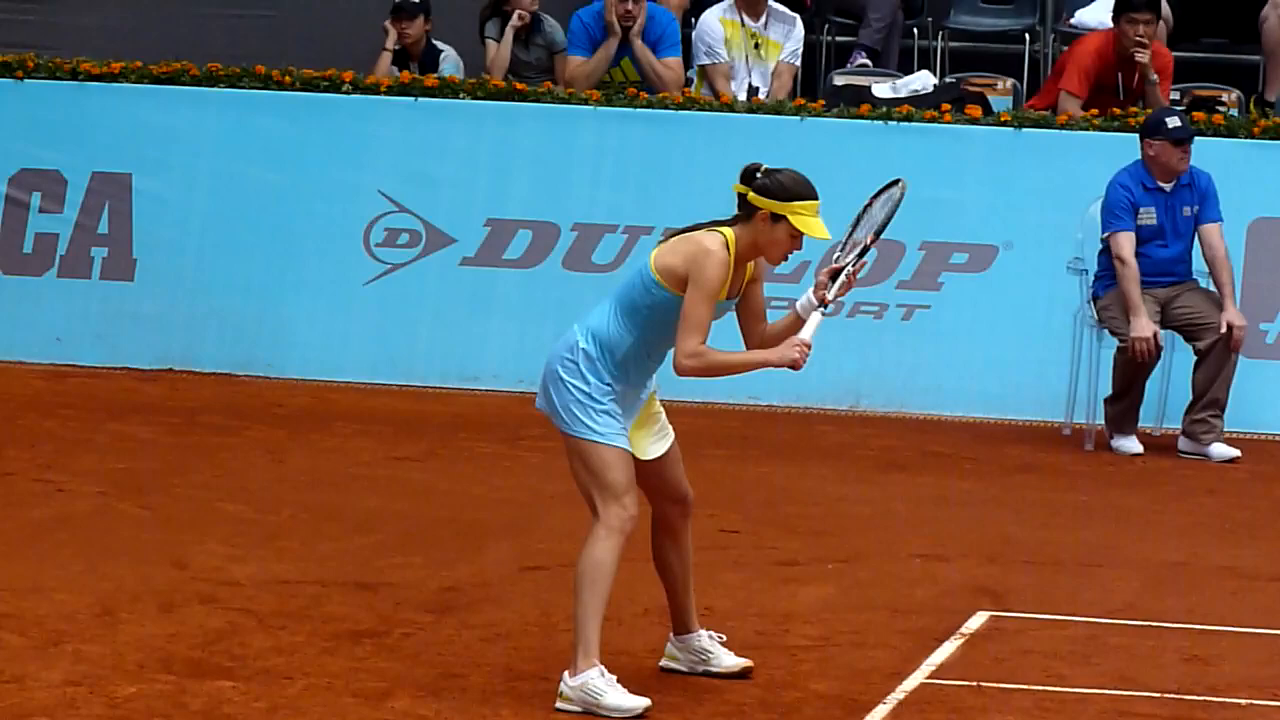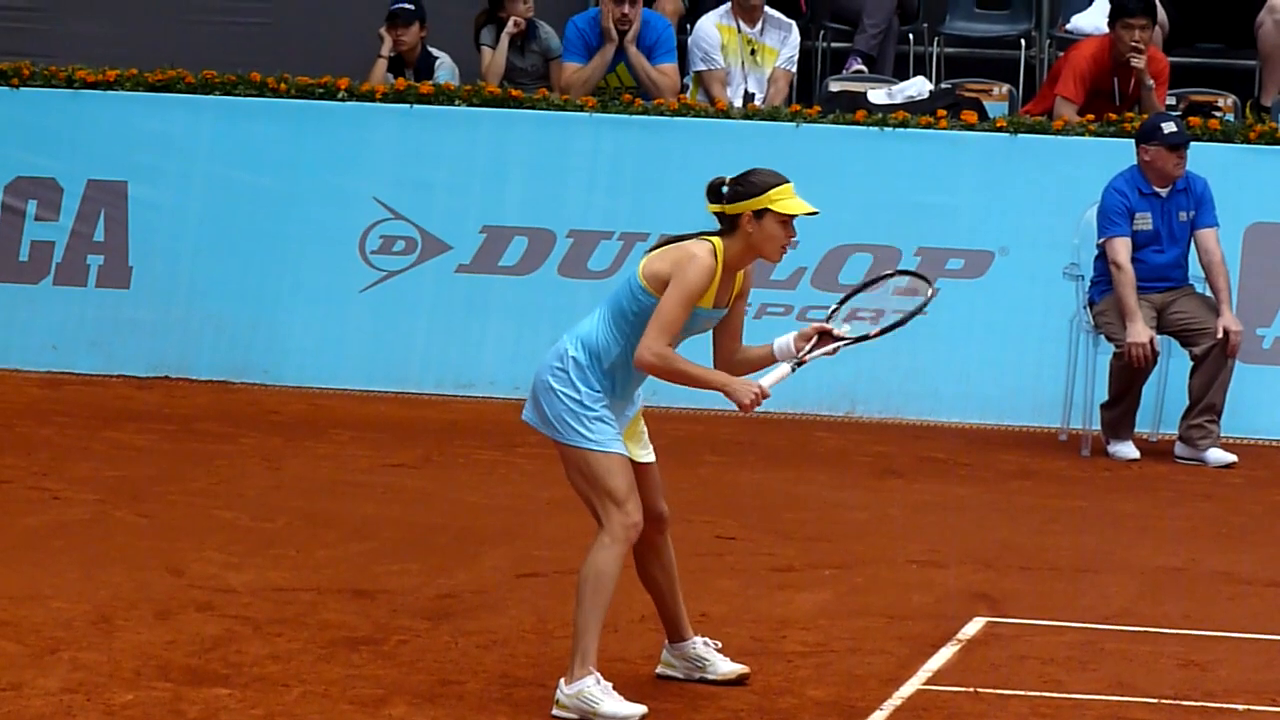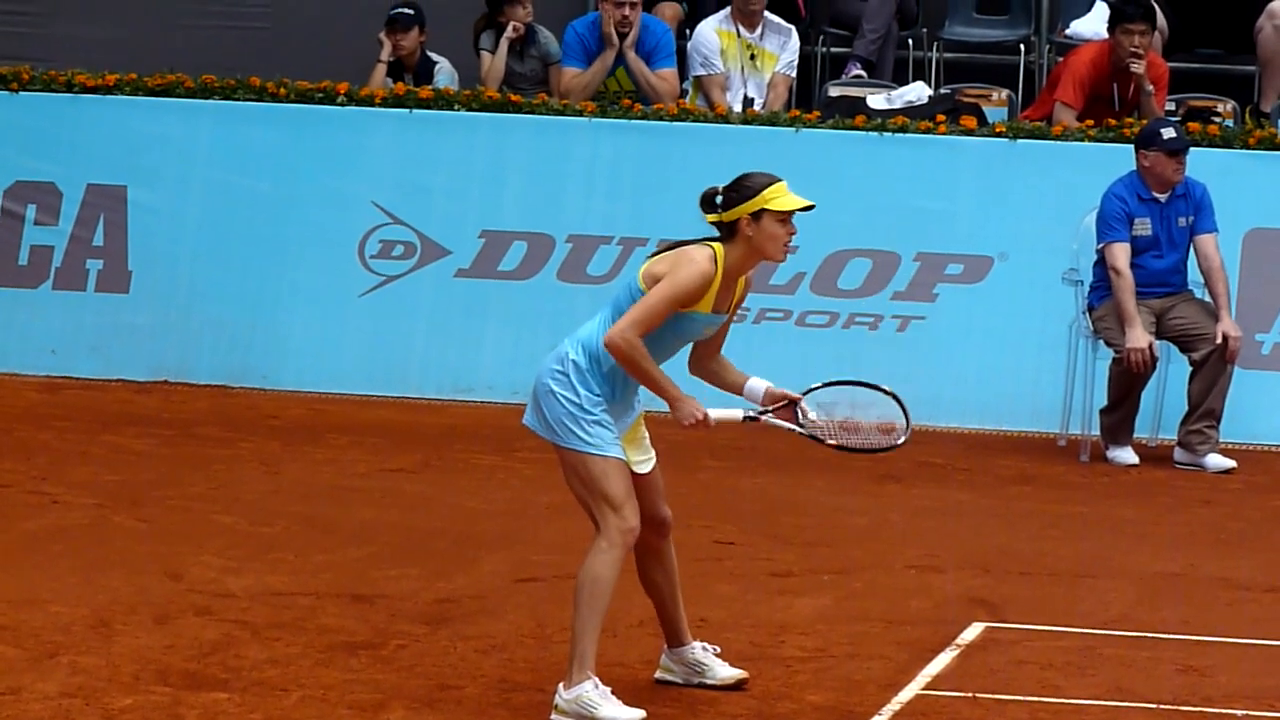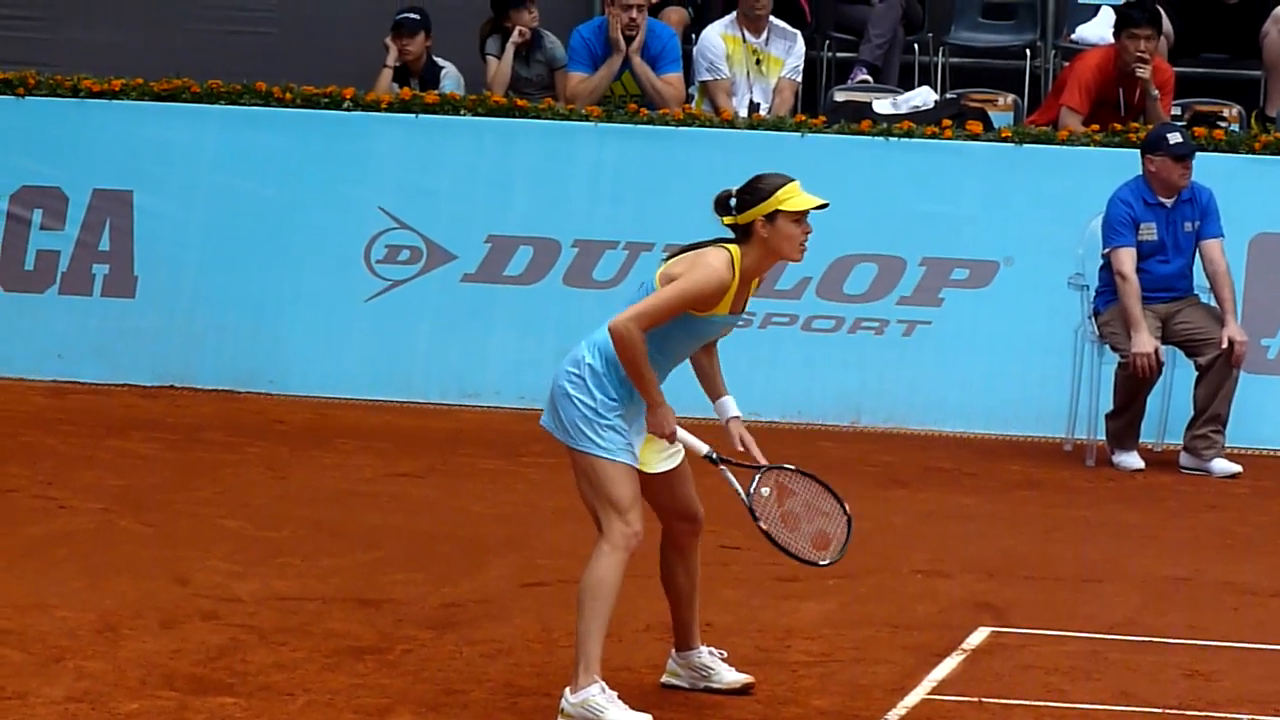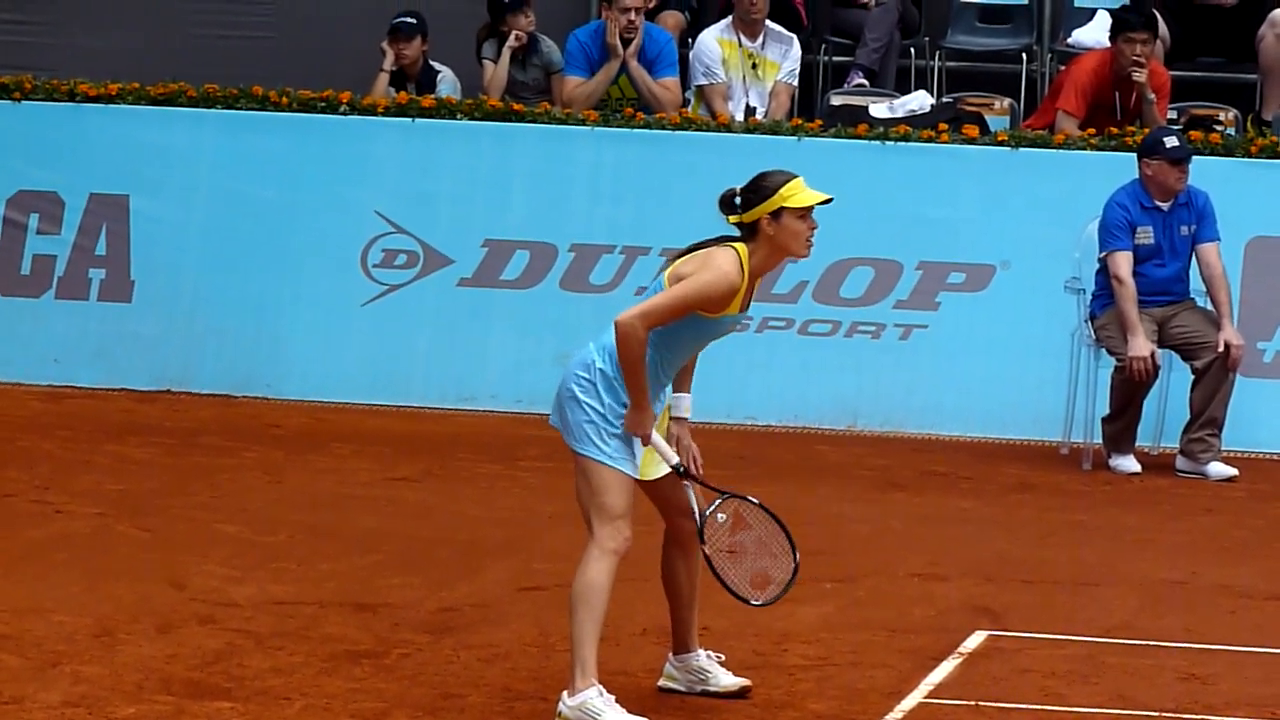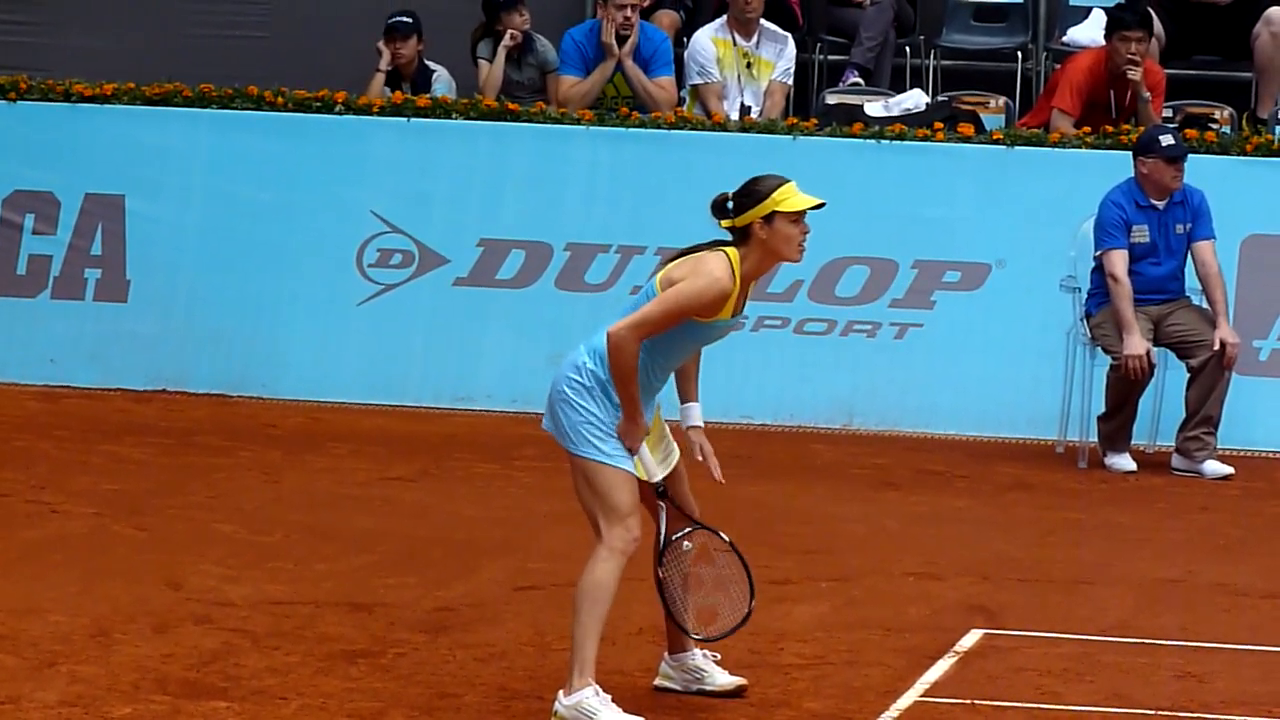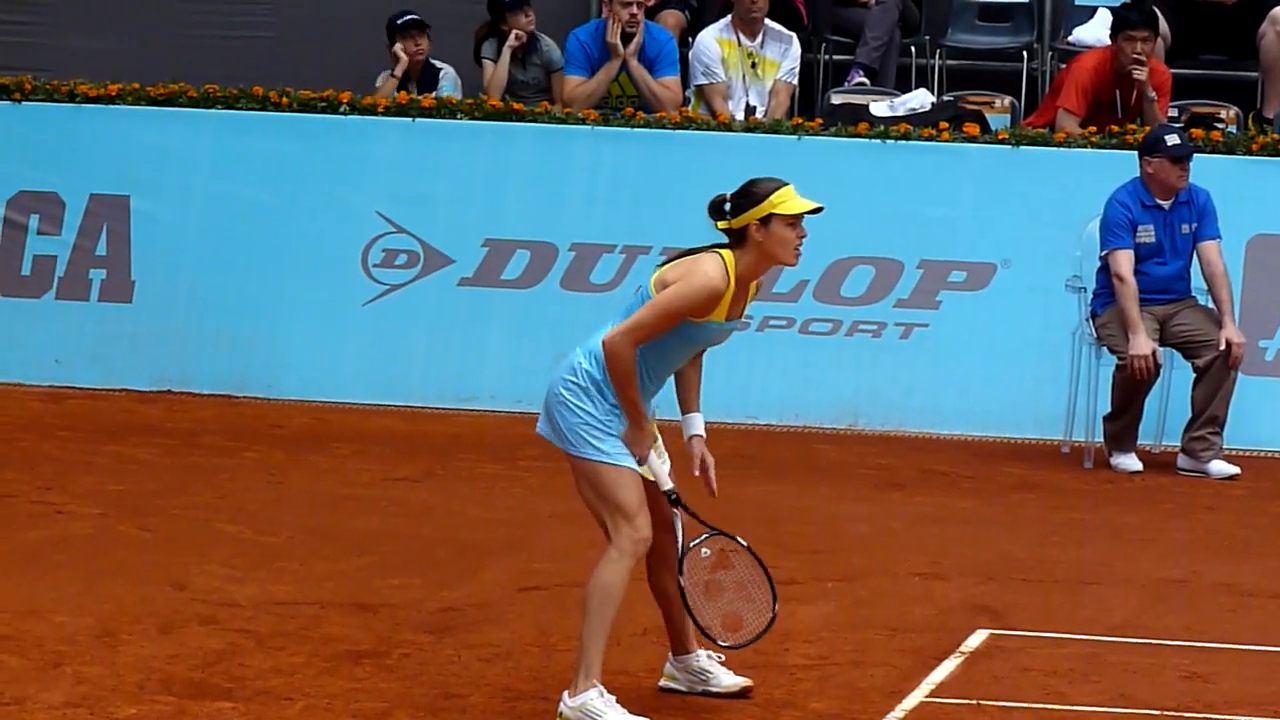
dt=0.2s
person 1, frame 1
left shoulder: (747, 264)
right shoulder: (711, 253)
left elbow: (758, 340)
right elbow: (689, 358)
left wrist: (812, 302)
right wrist: (772, 357)
left hip: (629, 384)
right hip: (586, 376)
left knee: (675, 505)
right knee: (618, 515)
left ankle: (687, 641)
person 1, frame 2
left shoulder: (738, 277)
right shoulder: (699, 261)
left elbow: (727, 358)
right elbow: (650, 354)
left wrist: (792, 345)
right wrist: (728, 385)
left hip: (615, 394)
right hip: (575, 385)
left knee: (654, 521)
right knee: (623, 523)
left ankle: (682, 649)
person 1, frame 3
left shoulder: (737, 281)
right shoulder: (699, 266)
left elbow: (705, 360)
right elbow: (620, 339)
left wrist: (760, 391)
right wrist: (678, 400)
left hip: (617, 399)
right hip: (577, 388)
left knee: (656, 524)
right knee: (621, 528)
left ankle: (680, 653)
person 1, frame 4
left shoulder: (747, 275)
right shoulder: (716, 270)
right elbow: (624, 326)
left wrist: (730, 416)
right wrist: (659, 405)
left hip: (634, 399)
right hip: (594, 391)
left knee: (685, 521)
right knee: (623, 532)
left ankle: (688, 657)
person 1, frame 5
left shoulder: (748, 267)
right shoulder: (725, 272)
right elbow: (629, 323)
left wrist: (679, 413)
right wrist: (642, 406)
left hip: (636, 397)
right hip: (601, 391)
left knee: (688, 520)
right knee: (612, 537)
left ankle: (686, 661)
person 1, frame 6
left shoulder: (744, 274)
right shoulder: (717, 277)
right elbow: (622, 334)
left wrist: (692, 419)
right wrist: (634, 417)
left hip: (628, 400)
right hip: (592, 392)
right knee: (621, 535)
left ankle: (681, 660)
person 1, frame 7
left shoulder: (746, 284)
right shoulder: (710, 278)
right elbow: (617, 342)
left wrist: (695, 431)
right wrist: (640, 426)
left hip: (624, 404)
right hip: (589, 395)
left knee: (666, 531)
right knee: (633, 537)
left ankle: (685, 662)
person 2, frame 1
left shoulder: (1200, 183)
right shoulder: (1124, 186)
left elbow: (1215, 248)
right elbow: (1124, 257)
left wrist: (1230, 306)
right wrist: (1138, 317)
left hip: (1179, 287)
right hip: (1122, 288)
left knee: (1226, 331)
right knee: (1142, 342)
left ankle: (1200, 433)
right ankle: (1121, 429)
person 2, frame 2
left shoulder: (1196, 188)
right shoulder: (1119, 191)
left elbow: (1211, 252)
right elbow: (1119, 262)
left wrist: (1225, 311)
right wrist: (1134, 323)
left hip: (1175, 292)
right hip: (1119, 293)
left knee: (1222, 336)
right knee: (1138, 347)
left ankle: (1197, 438)
right ankle: (1118, 434)
person 2, frame 3
left shoulder: (1196, 194)
right shoulder: (1118, 197)
left elbow: (1210, 258)
right elbow: (1119, 268)
left wrist: (1225, 316)
right wrist: (1133, 327)
left hip: (1175, 297)
right hip: (1118, 298)
left knee: (1221, 341)
right knee: (1138, 353)
left ankle: (1196, 444)
right ankle: (1117, 439)
person 2, frame 4
left shoulder: (1202, 198)
right shoulder: (1124, 201)
left elbow: (1216, 263)
right elbow: (1125, 272)
left wrist: (1231, 321)
right wrist: (1140, 332)
left hip: (1181, 302)
right hip: (1124, 303)
left knee: (1227, 346)
right knee: (1144, 357)
left ankle: (1202, 449)
right ankle: (1123, 445)
person 2, frame 5
left shoulder: (1198, 202)
right shoulder: (1121, 205)
left elbow: (1212, 267)
right elbow: (1121, 276)
left wrist: (1227, 325)
right wrist: (1136, 336)
left hip: (1177, 306)
right hip: (1120, 307)
left knee: (1224, 350)
right knee: (1140, 361)
left ankle: (1198, 452)
right ankle: (1119, 448)
person 2, frame 6
left shoulder: (1194, 201)
right shoulder: (1116, 204)
left elbow: (1208, 265)
right elbow: (1117, 275)
left wrist: (1223, 323)
right wrist: (1131, 335)
left hip: (1172, 304)
right hip: (1116, 305)
left knee: (1219, 348)
right knee: (1135, 360)
left ankle: (1193, 451)
right ankle: (1115, 446)
person 2, frame 7
left shoulder: (1199, 200)
right shoulder: (1122, 204)
left elbow: (1214, 264)
right elbow: (1122, 275)
left wrist: (1228, 323)
right wrist: (1137, 335)
left hip: (1178, 304)
right hip: (1121, 305)
left knee: (1225, 348)
right knee: (1141, 360)
left ankle: (1199, 451)
right ankle: (1120, 446)
